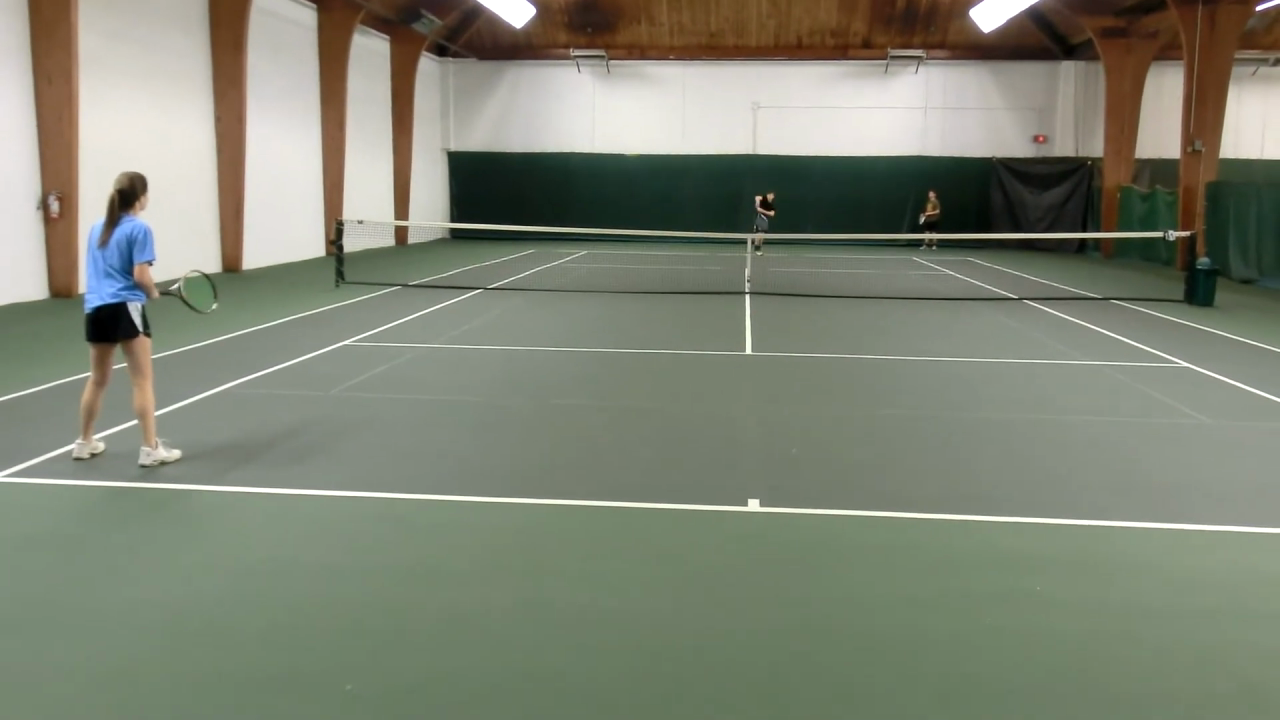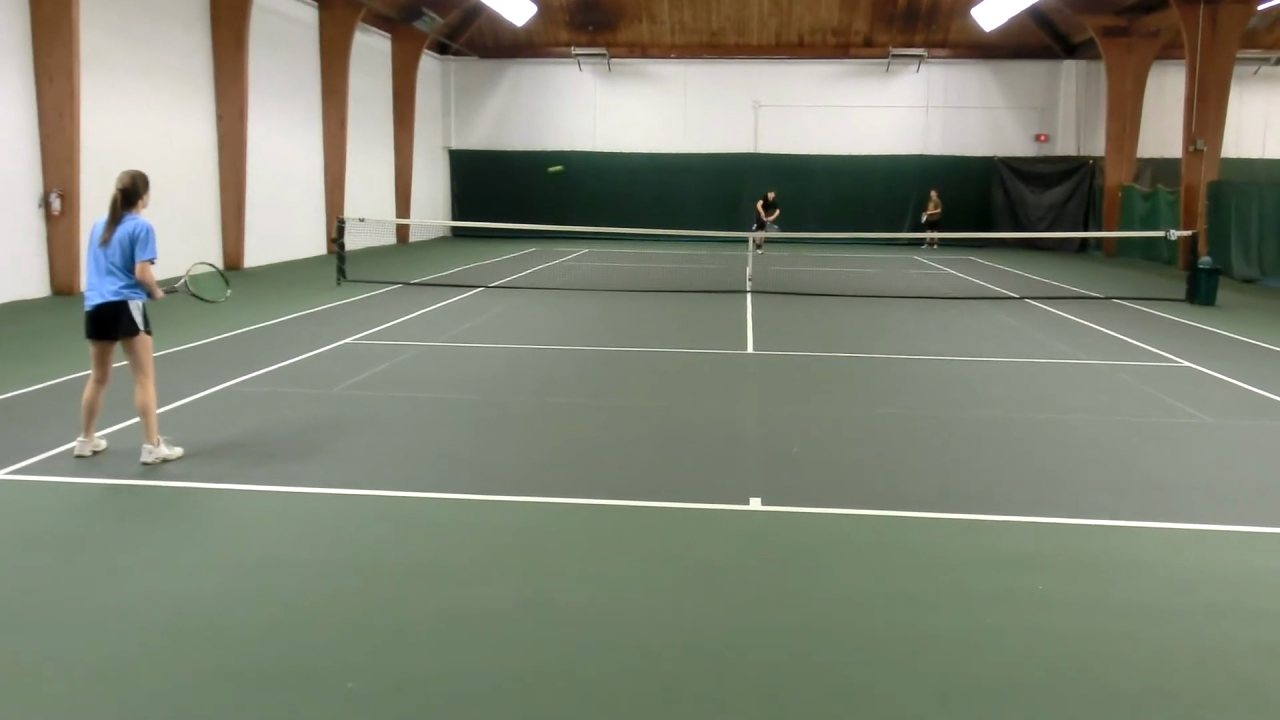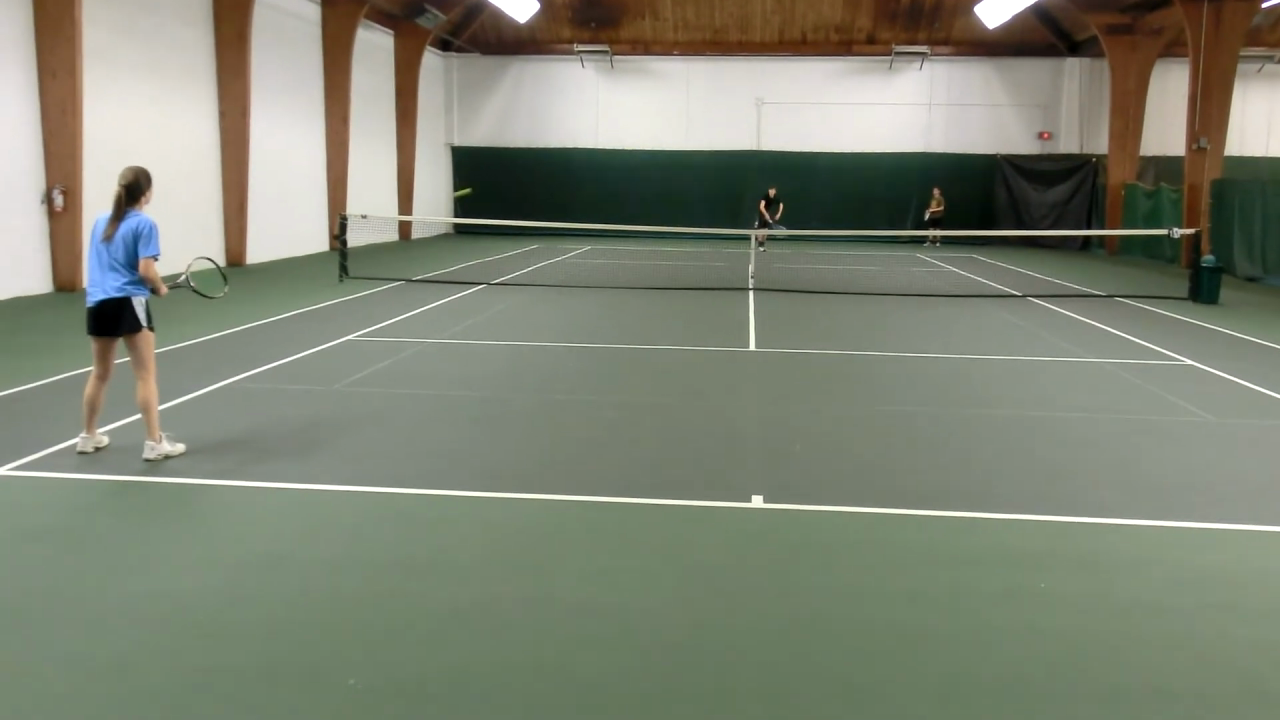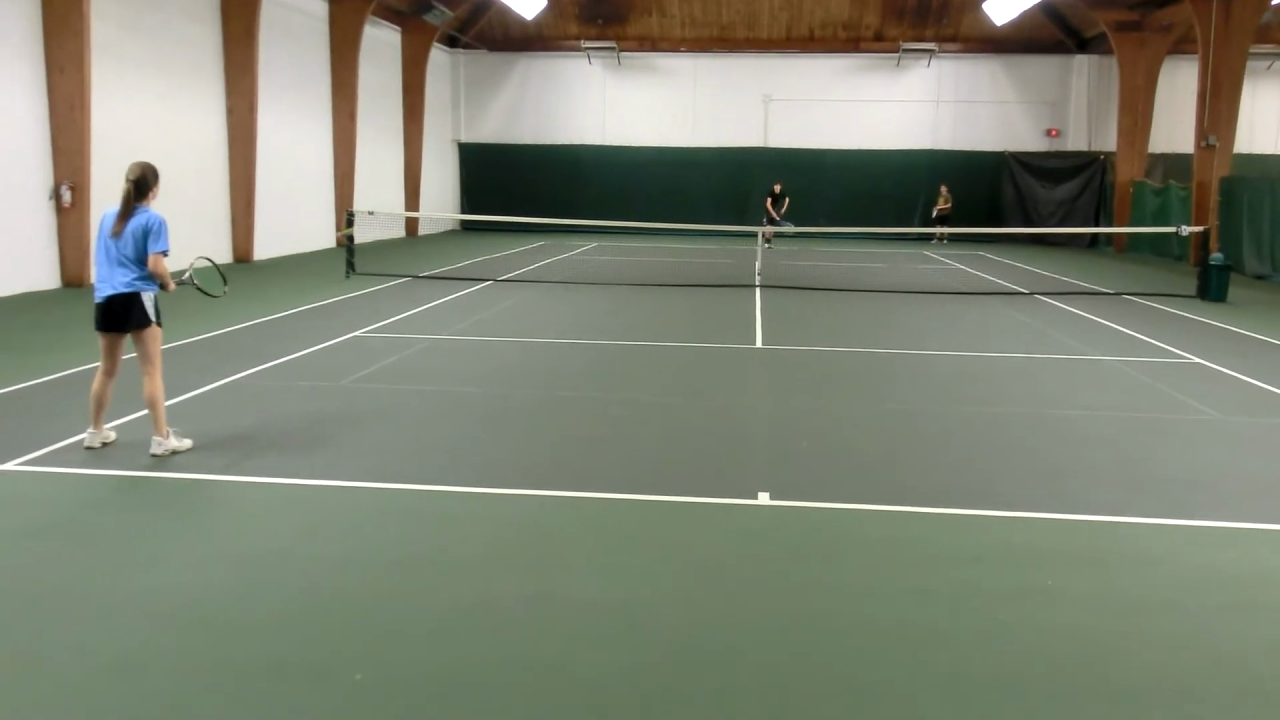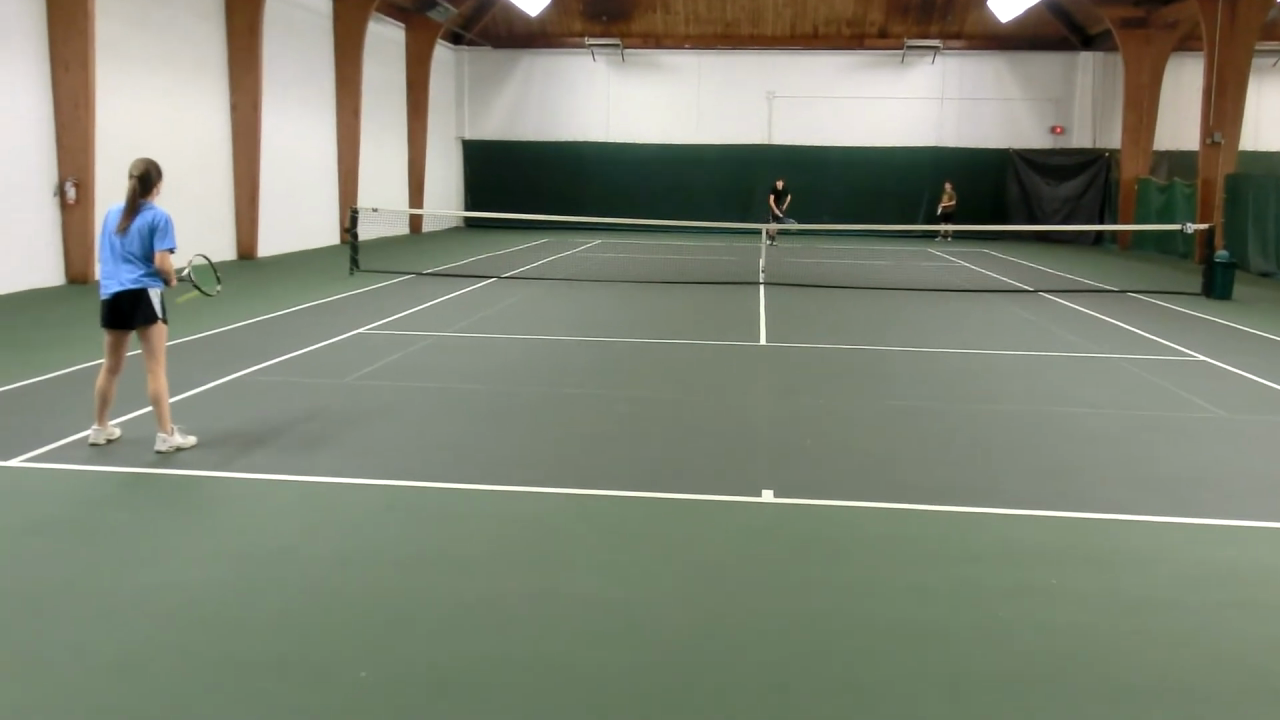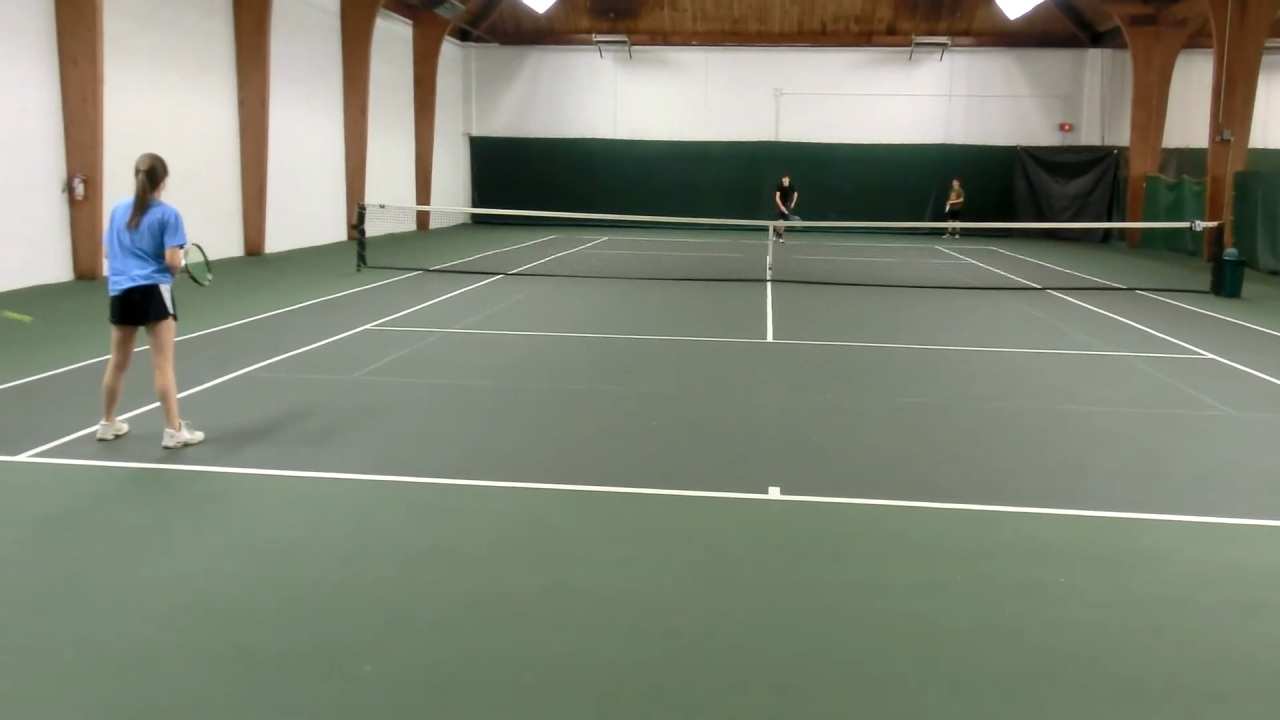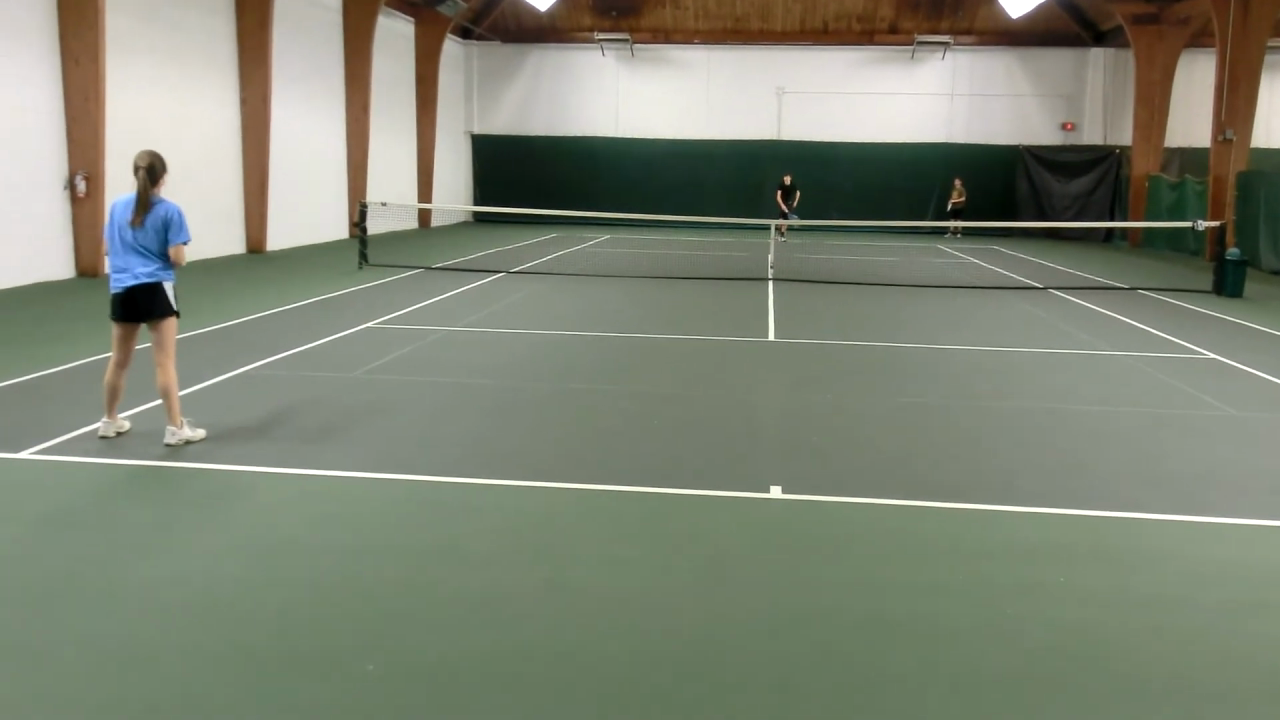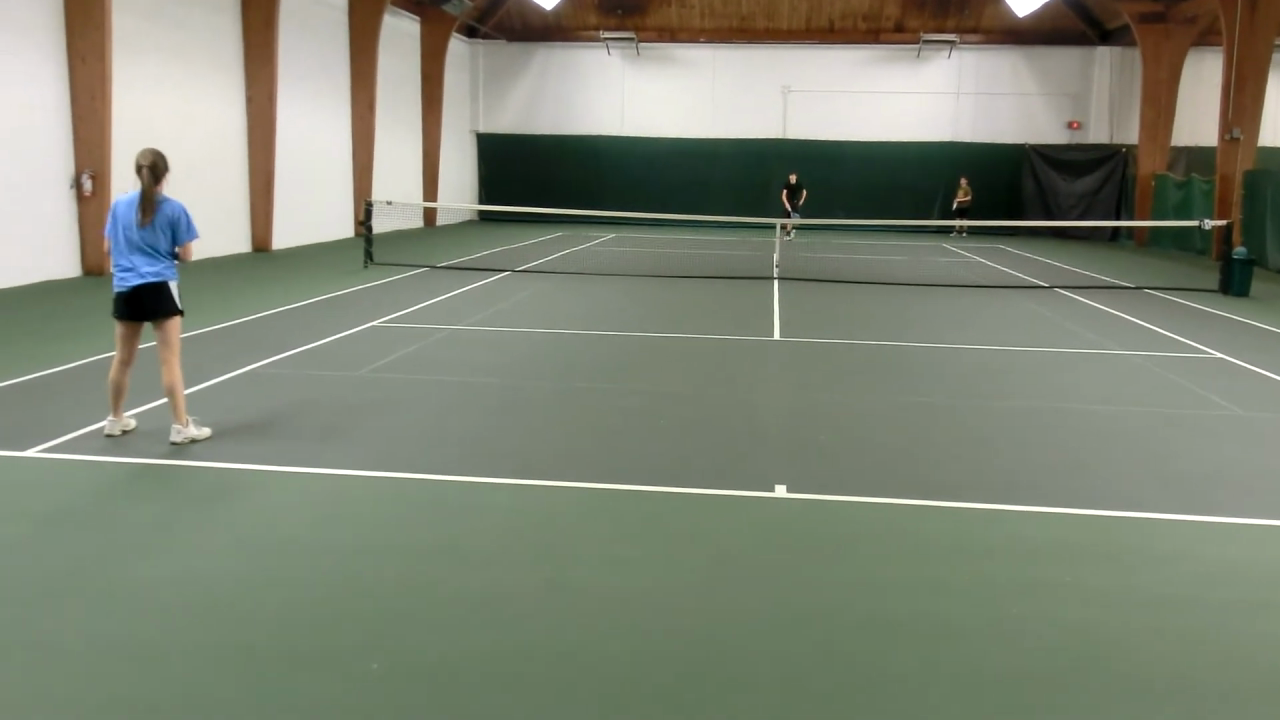
dt=0.1s
person 1, frame 1
left shoulder: (98, 228)
right shoulder: (138, 229)
left elbow: (97, 270)
right elbow: (140, 276)
right wrist: (152, 292)
left hip: (95, 309)
right hip: (124, 308)
left knee: (97, 379)
right knee: (142, 381)
left ankle: (84, 442)
right ankle: (150, 448)
person 1, frame 2
left shoulder: (100, 225)
right shoulder: (141, 228)
left elbow: (96, 268)
right elbow: (142, 274)
right wrist: (155, 291)
left hip: (95, 307)
right hip: (125, 306)
left knee: (98, 377)
right knee: (144, 379)
left ankle: (86, 439)
right ankle: (152, 446)
person 1, frame 3
left shoulder: (101, 221)
right shoulder: (144, 224)
left elbow: (96, 264)
right elbow: (145, 270)
right wrist: (159, 287)
left hip: (97, 303)
right hip: (128, 302)
left knee: (99, 373)
right knee: (145, 375)
left ankle: (88, 436)
right ankle: (154, 442)
person 1, frame 4
left shoulder: (108, 217)
right shoulder: (153, 220)
left elbow: (99, 259)
right elbow: (155, 266)
right wrist: (168, 283)
left hip: (105, 299)
right hip: (136, 298)
left knee: (106, 369)
right knee: (152, 371)
left ankle: (95, 431)
right ankle: (161, 437)
person 1, frame 5
left shoulder: (112, 213)
right shoulder: (159, 218)
left elbow: (102, 257)
right elbow: (162, 263)
right wrist: (171, 278)
left hip: (111, 296)
right hip: (143, 295)
left knee: (110, 366)
right knee: (156, 368)
left ankle: (100, 428)
right ankle: (166, 434)
person 1, frame 6
left shoulder: (118, 210)
right shoulder: (167, 214)
left elbow: (107, 252)
right elbow: (173, 261)
right wrist: (177, 268)
left hip: (120, 292)
right hip: (153, 291)
left knee: (118, 362)
right knee: (163, 364)
left ankle: (108, 423)
right ankle: (173, 430)
person 1, frame 7
left shoulder: (117, 206)
right shoulder: (170, 211)
left elbow: (107, 250)
right elbow: (177, 258)
left hip: (121, 290)
right hip: (155, 288)
left knee: (119, 360)
right knee: (165, 361)
left ankle: (110, 420)
right ankle: (175, 427)
person 1, frame 8
left shoulder: (119, 205)
right shoulder: (174, 209)
left elbow: (108, 248)
right elbow: (186, 256)
left hip: (125, 289)
right hip: (160, 287)
left knee: (123, 358)
right knee: (170, 360)
left ankle: (115, 419)
right ankle: (181, 426)
